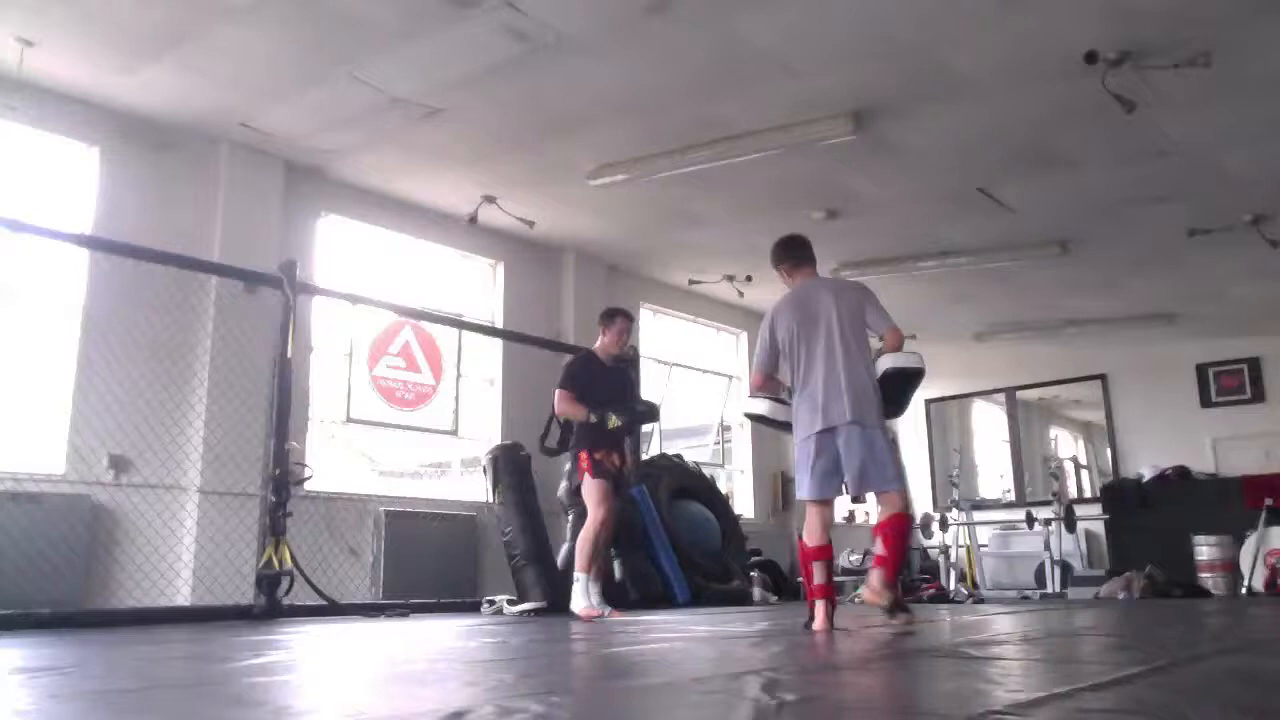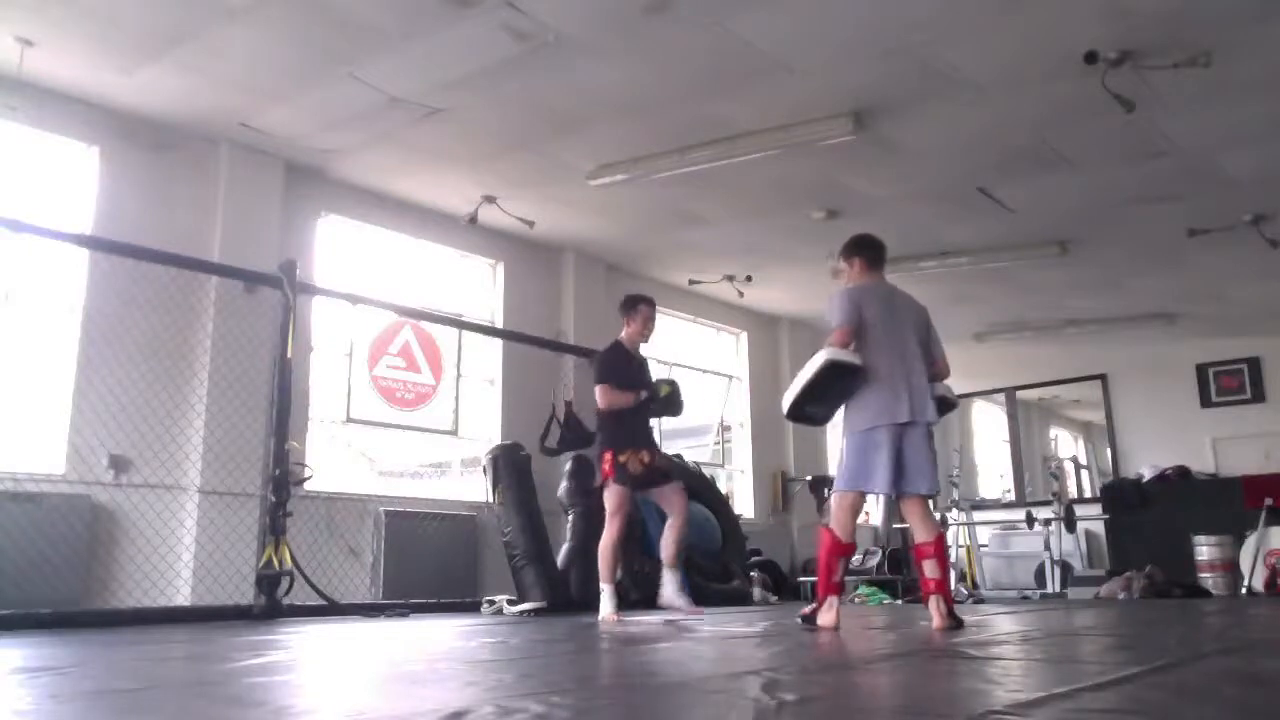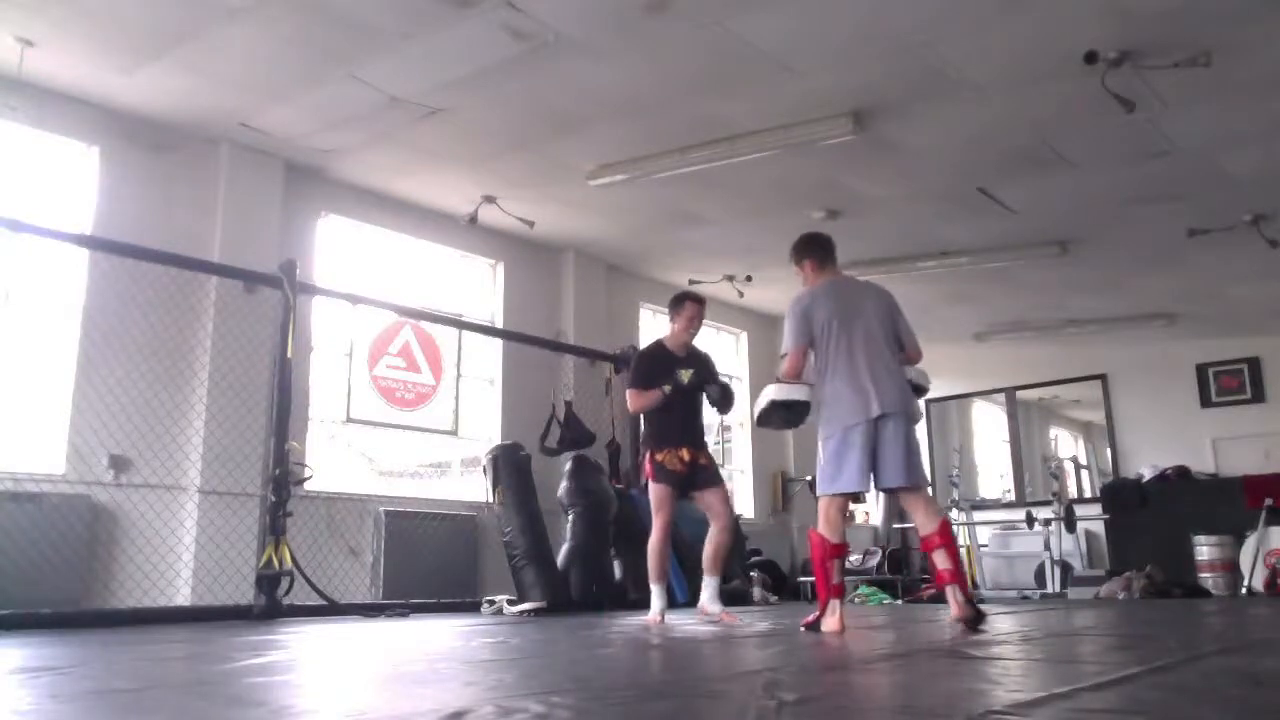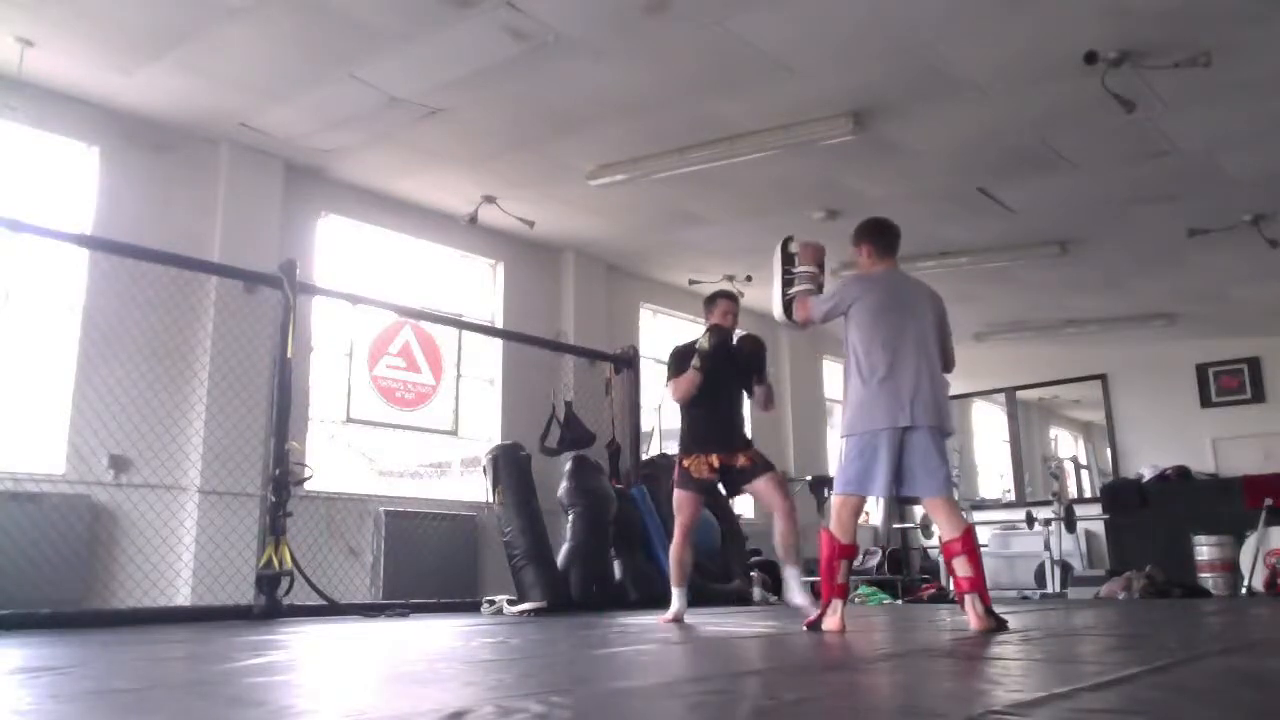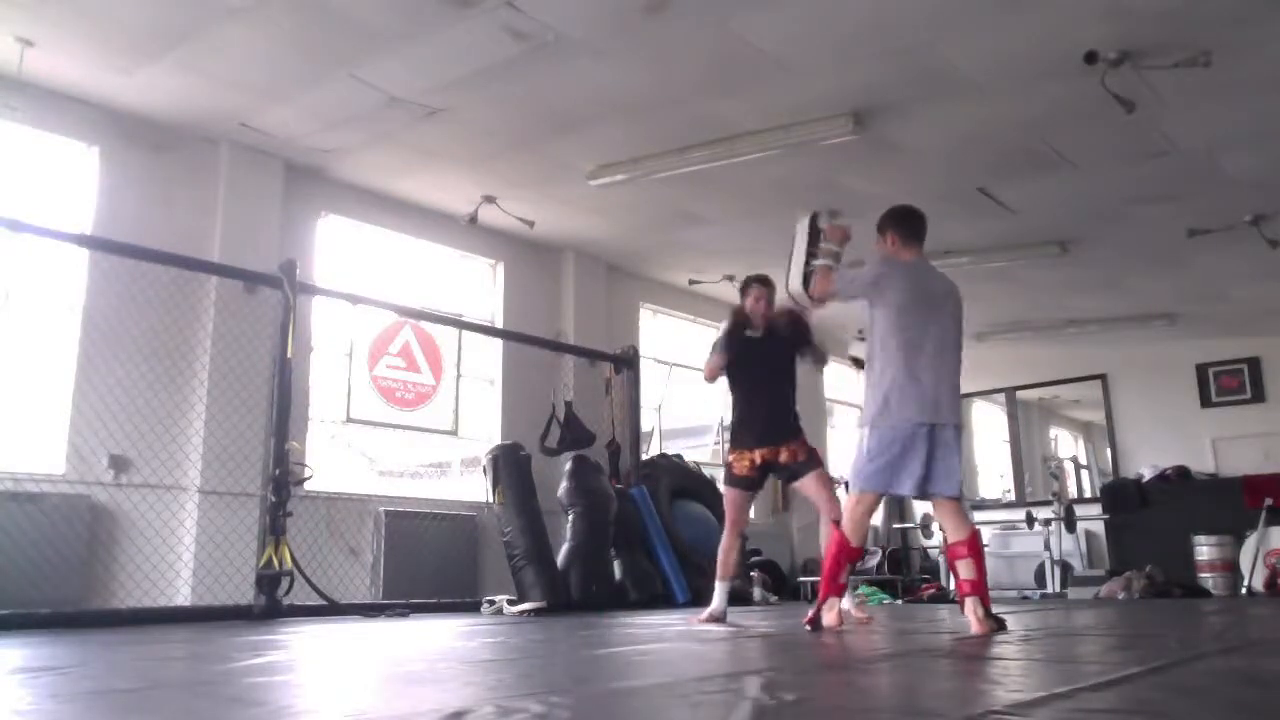
dt=0.7s
person 1, frame 1
left shoulder: (778, 312)
right shoulder: (854, 292)
left elbow: (759, 382)
right elbow: (895, 340)
left hip: (810, 418)
right hip: (860, 411)
left knee: (817, 511)
right knee: (893, 497)
left ankle: (821, 608)
right ankle: (880, 581)
person 1, frame 2
left shoulder: (852, 295)
right shoulder: (915, 306)
left elbow: (841, 338)
right elbow: (941, 370)
left hip: (871, 413)
right hip: (917, 413)
left knee: (846, 505)
right knee: (917, 507)
left ankle: (828, 603)
right ankle: (940, 606)
person 1, frame 3
left shoulder: (806, 302)
right shoulder: (879, 294)
left elbow: (793, 369)
right elbow: (913, 354)
left hip: (843, 413)
right hip: (892, 406)
left knee: (831, 507)
right knee: (917, 499)
left ankle: (830, 609)
right ankle: (958, 596)
person 1, frame 4
left shoulder: (856, 286)
right shoulder: (929, 296)
left elbow: (802, 314)
right elbow: (948, 362)
left wrist: (807, 268)
left hip: (872, 416)
right hip: (925, 415)
left knee: (844, 508)
right knee: (942, 506)
left ankle: (832, 609)
right ankle: (976, 605)
person 1, frame 5
left shoulder: (885, 270)
right shoulder: (947, 287)
left elbow: (817, 290)
left wrist: (830, 246)
left hip: (895, 411)
right hip: (941, 411)
left knee: (859, 504)
right knee: (949, 507)
left ankle: (828, 606)
right ankle: (977, 608)
person 2, frame 1
left shoulder: (624, 373)
right shoulder: (580, 364)
left elbow: (631, 410)
right elbow: (561, 406)
right wrist: (601, 416)
left hip: (616, 453)
right hip: (590, 450)
left knee: (606, 526)
right knee: (599, 515)
left ankle: (596, 598)
right ankle: (578, 593)
person 2, frame 2
left shoulder: (638, 360)
right shoulder: (610, 356)
right elbow: (605, 400)
right wrist: (648, 394)
left hip: (644, 447)
right hip: (618, 450)
left knee: (679, 510)
right knee: (616, 522)
left ankle: (671, 589)
right ankle: (607, 602)
person 2, frame 3
left shoulder: (703, 361)
right shoulder: (648, 357)
left elbow: (722, 405)
right elbow: (634, 404)
left wrist: (722, 397)
right wrist: (672, 384)
left hip: (697, 449)
right hip: (662, 450)
left knee: (723, 520)
right knee: (663, 524)
left ankle: (709, 599)
right ankle: (657, 602)
person 2, frame 4
left shoulder: (742, 356)
right shoulder: (684, 354)
left elbow: (765, 404)
right elbow: (679, 394)
left wrist: (758, 374)
right wrist: (702, 354)
left hip: (737, 449)
right hip: (697, 453)
left knee: (783, 505)
right knee: (683, 528)
left ankle: (793, 586)
right ankle: (678, 603)
person 2, frame 5
left shoulder: (788, 335)
right shoulder: (731, 342)
left elbow: (818, 358)
right elbow: (709, 374)
left wrist: (800, 329)
right wrist: (728, 335)
left hip: (789, 441)
right hip: (747, 446)
left knee: (830, 507)
right knee: (733, 526)
right ankle: (718, 604)
